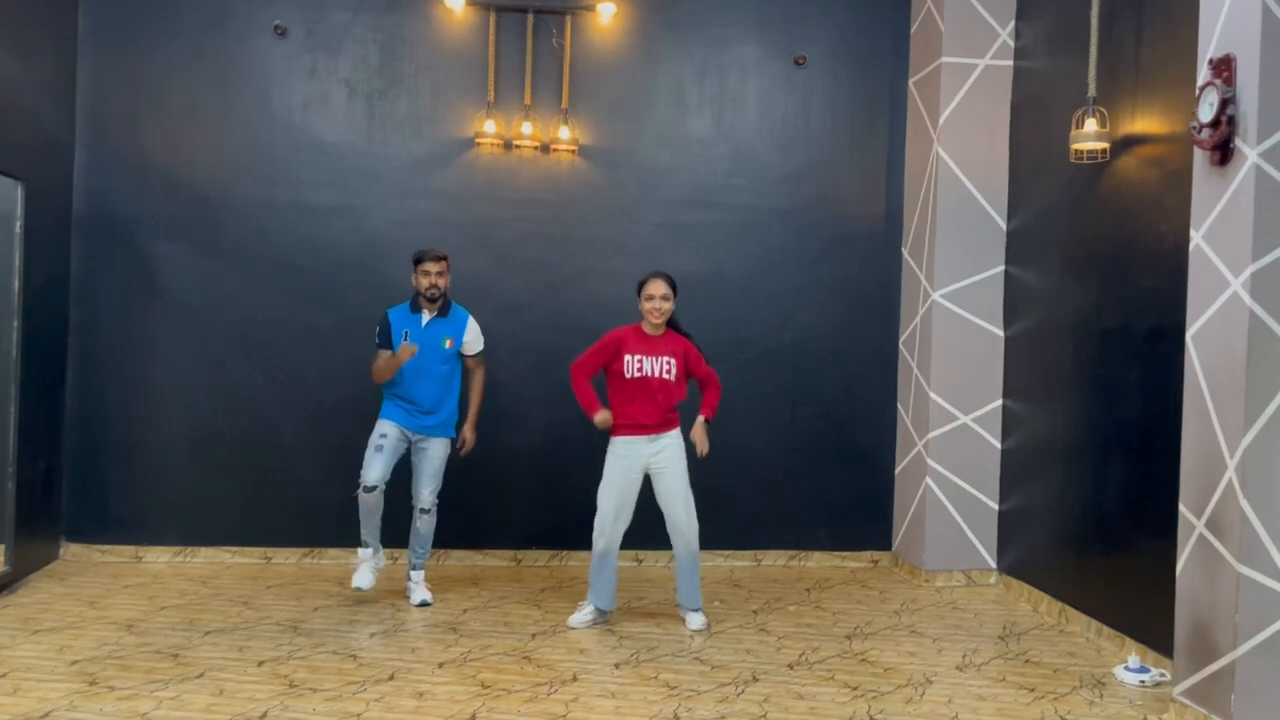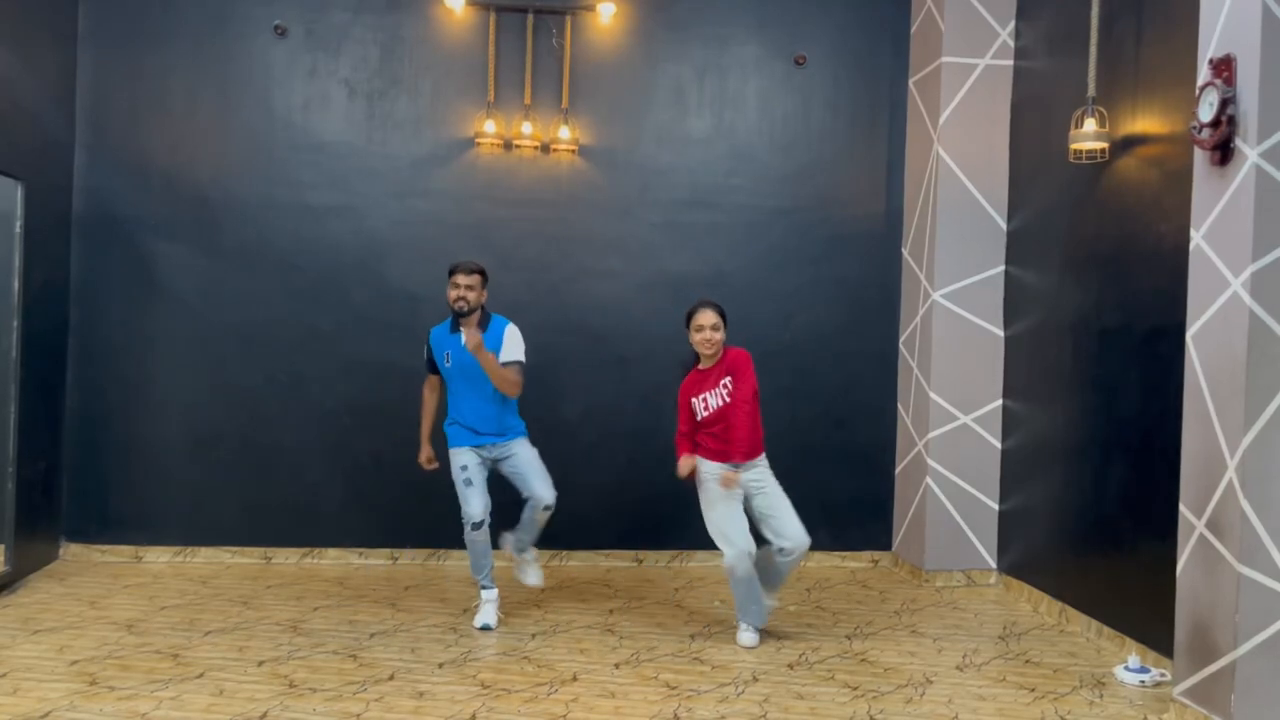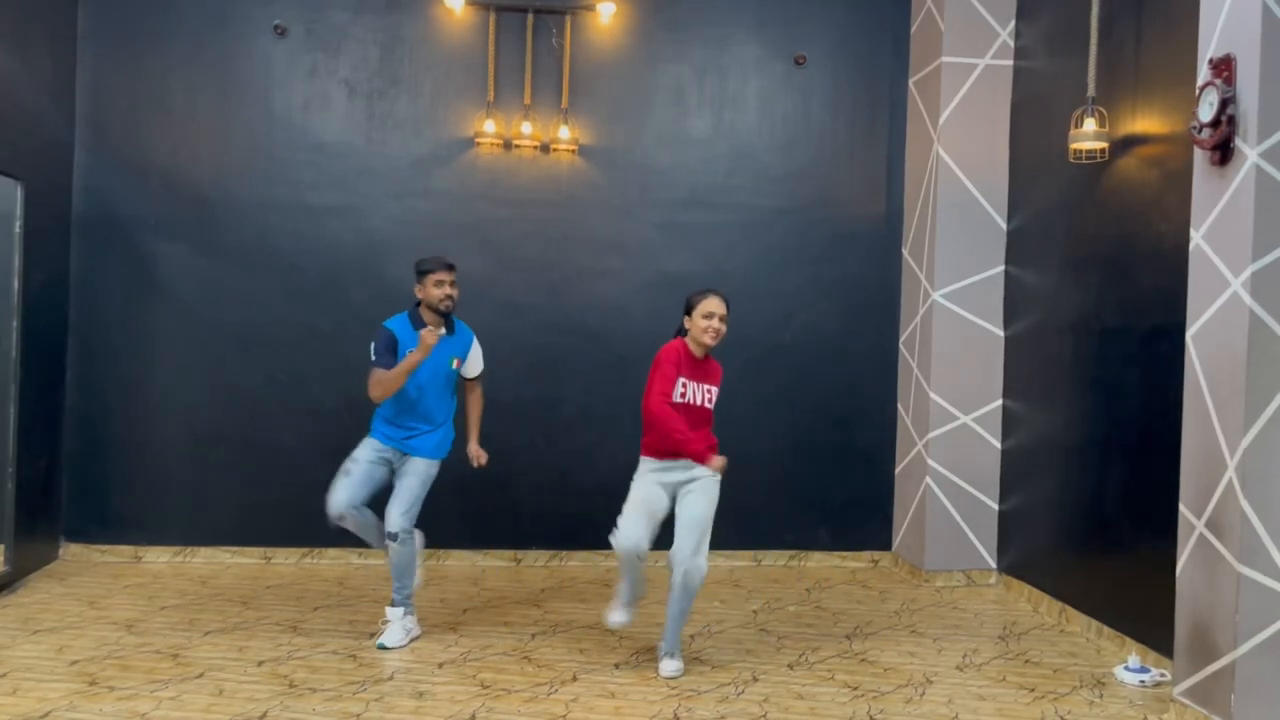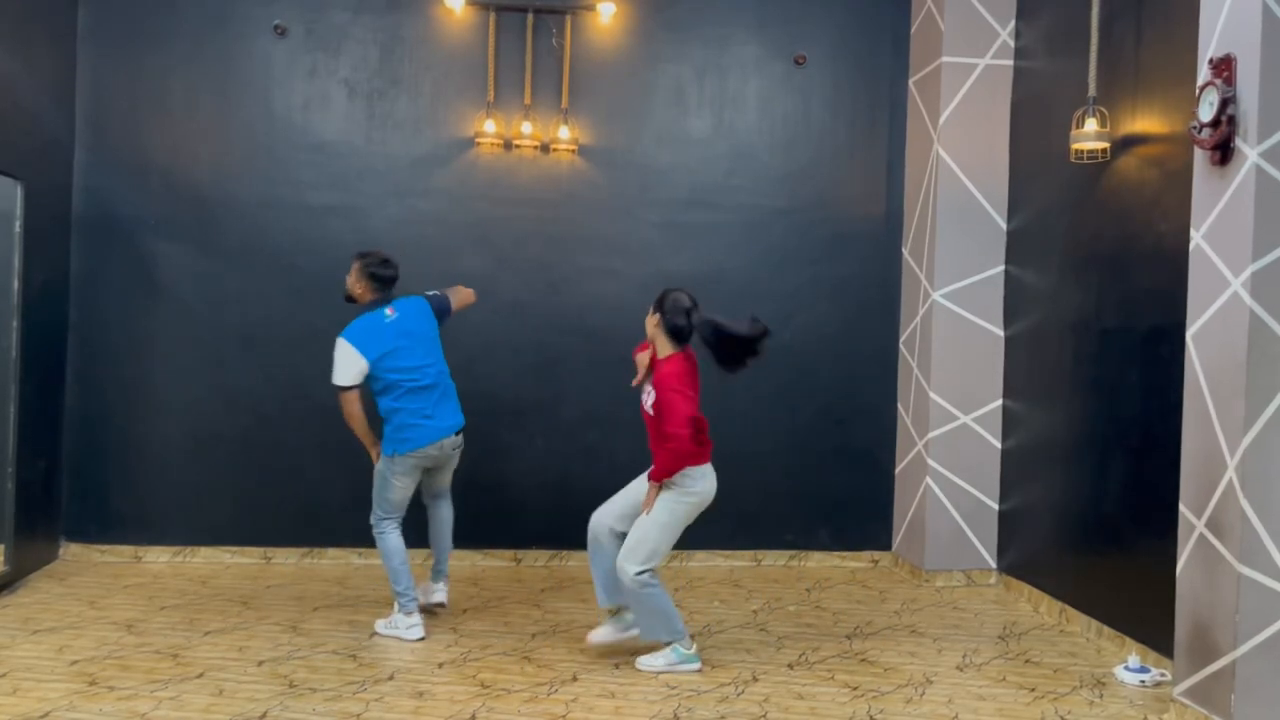
dt=1s
person 1, frame 1
left shoulder: (464, 323)
right shoulder: (393, 318)
left elbow: (476, 371)
right elbow: (379, 373)
left wrist: (470, 422)
right wrist: (398, 359)
left hip: (437, 428)
right hip: (395, 417)
left knee: (425, 502)
right knee: (370, 482)
left ankle: (416, 577)
right ankle: (370, 551)
person 1, frame 2
left shoulder: (506, 331)
right shoulder: (437, 337)
left elbow: (513, 388)
right elbow: (431, 387)
left wrist: (481, 352)
right wrist: (425, 441)
left hip: (509, 436)
right hip: (464, 441)
left knee: (544, 498)
right knee: (476, 516)
left ankle: (520, 546)
right ankle: (488, 597)
person 1, frame 3
left shoulder: (465, 339)
right shoulder: (392, 331)
left elbow: (472, 388)
right elbow: (377, 393)
left wrist: (473, 440)
right wrist: (416, 357)
left hip: (426, 447)
right hip: (383, 439)
left knee: (395, 525)
right knee: (340, 506)
left ankle: (402, 615)
right ankle: (403, 549)
person 1, frame 4
left shoulder: (351, 341)
right shoulder: (421, 306)
left elbow: (350, 405)
right elbow: (466, 295)
left wrist: (373, 447)
left hip: (407, 443)
right hip: (451, 432)
left knee: (386, 523)
right knee: (438, 497)
left ankle: (407, 615)
right ankle: (438, 583)
person 2, frame 1
left shoulder: (682, 347)
right shoulder: (619, 339)
left elbow: (711, 383)
right elbow: (579, 371)
left wrist: (702, 420)
right wrist: (595, 410)
left hip: (667, 444)
right hip: (624, 446)
left knee: (685, 527)
right knee: (607, 525)
left ankle: (691, 605)
right ankle: (598, 604)
person 2, frame 2
left shoulder: (739, 360)
right shoulder: (688, 387)
left elbow: (743, 410)
right elbow: (686, 435)
left wrist: (735, 467)
right wrist: (685, 459)
left hip: (754, 467)
right hip: (712, 473)
left knee: (795, 543)
right knee: (739, 550)
left ankle: (760, 582)
right ankle: (749, 620)
person 2, frame 3
left shoulder: (714, 371)
right shoulder: (670, 354)
right elbow: (658, 410)
right wrist: (704, 452)
left hip: (701, 474)
right hip: (655, 469)
left knee: (689, 564)
right knee: (630, 543)
left ankle: (671, 648)
right ankle: (628, 593)
person 2, frame 4
left shoulder: (672, 373)
right shoulder: (668, 354)
left elbow: (677, 441)
right elbow: (651, 346)
left wrist: (654, 480)
right wrist: (647, 356)
left hip: (687, 481)
right hip: (669, 474)
left knee: (633, 565)
right knee: (602, 524)
left ankle: (681, 648)
right ankle: (623, 615)
